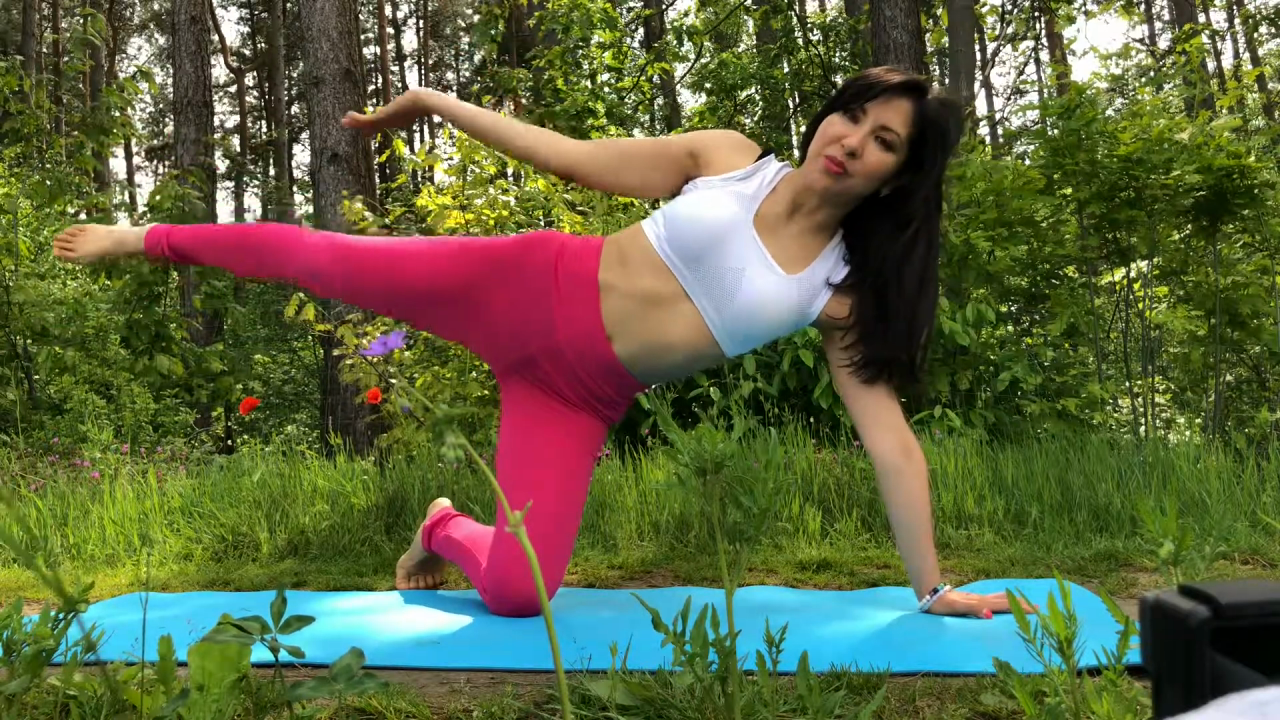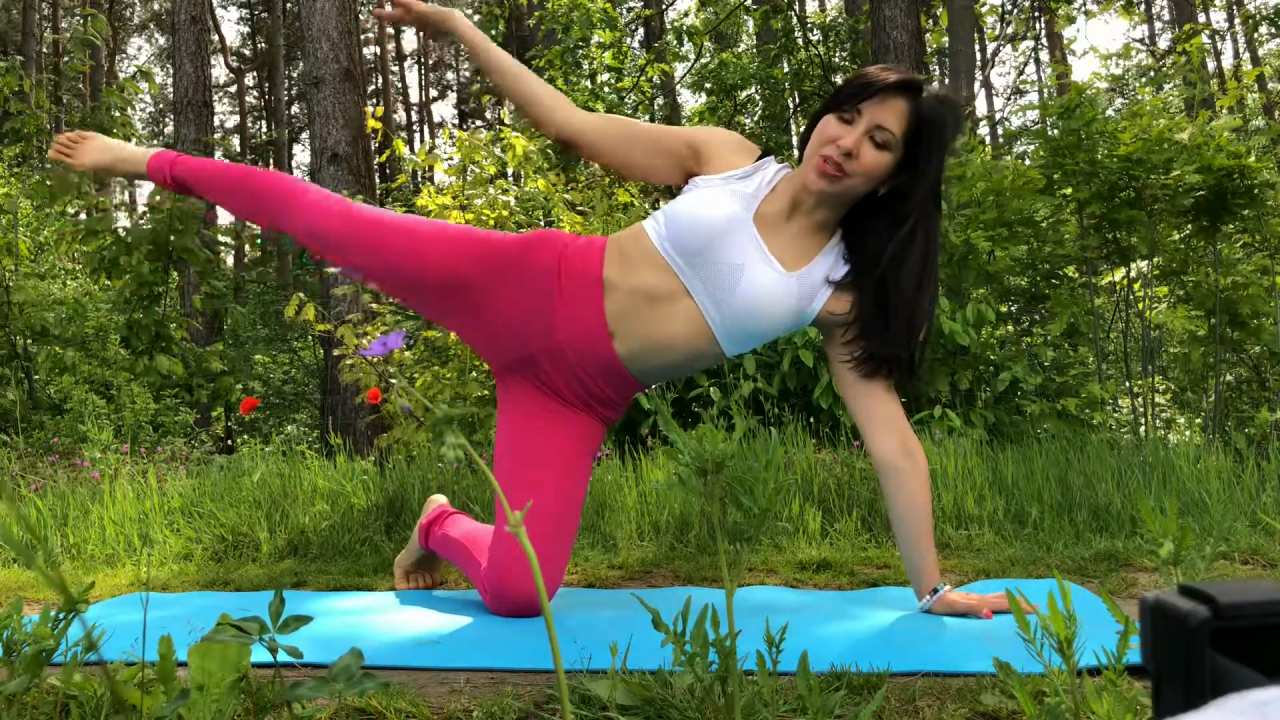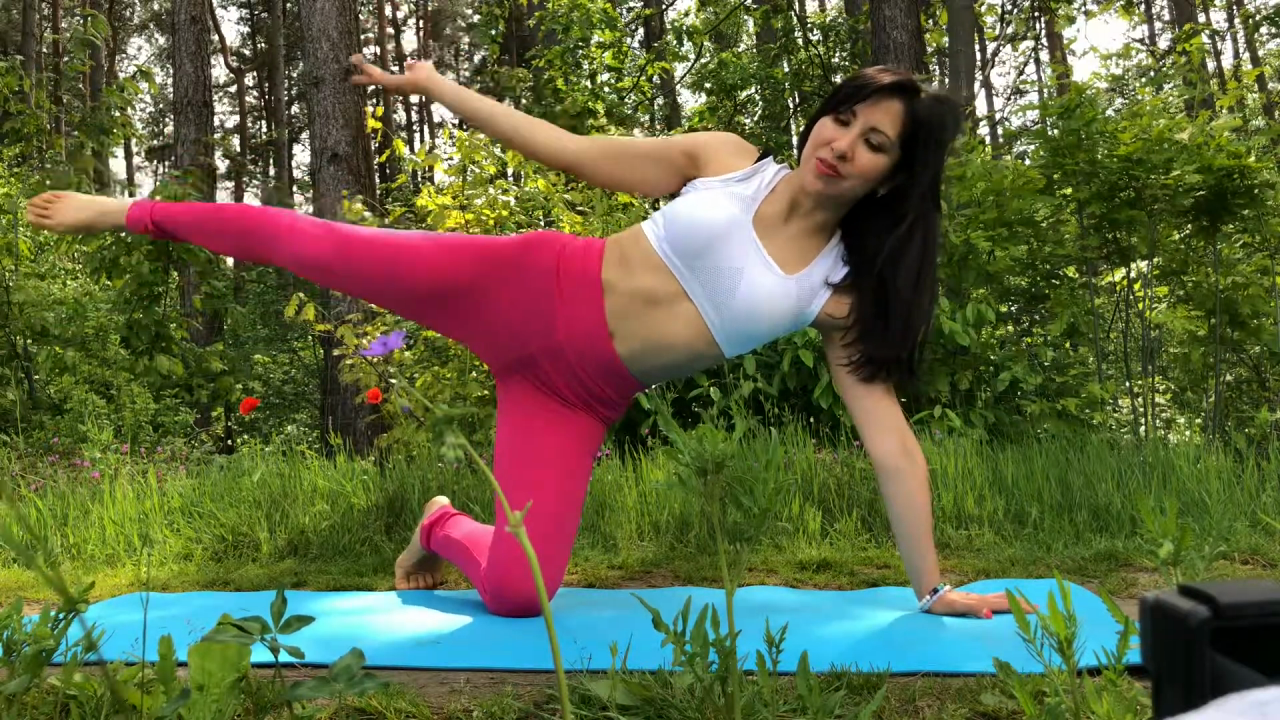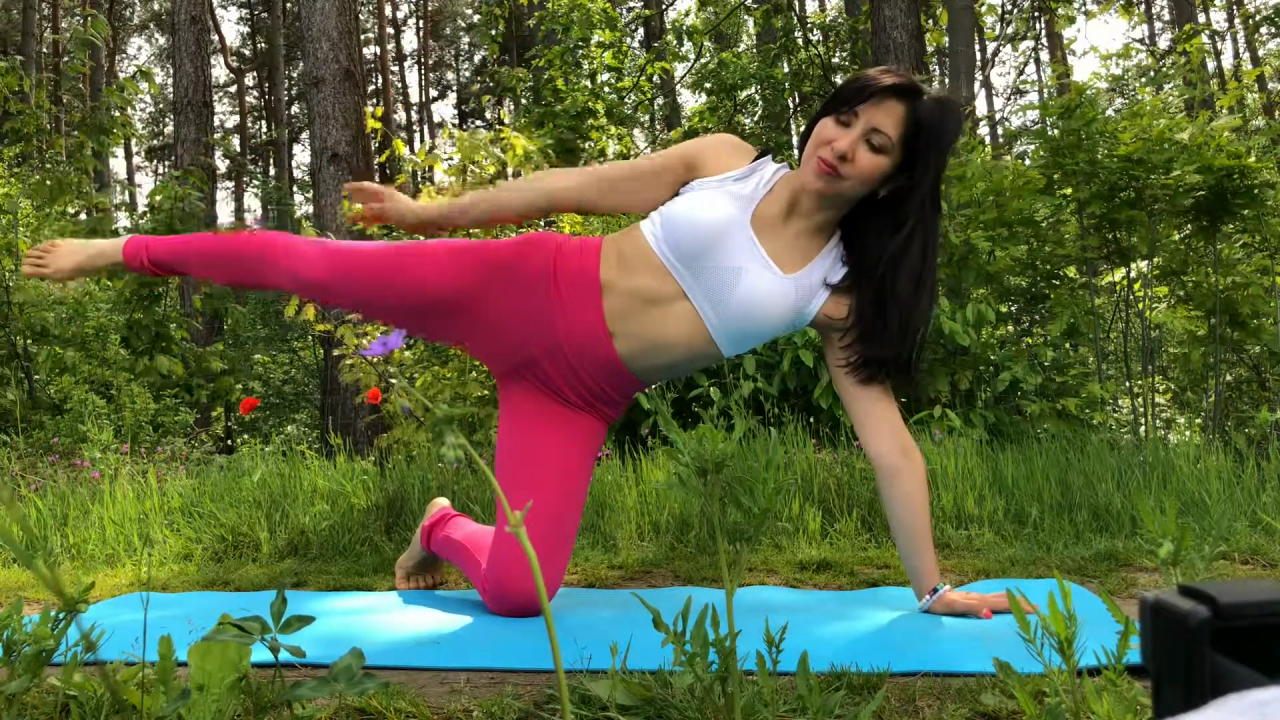
dt=0.3s
person 1, frame 1
left shoulder: (843, 297)
right shoulder: (728, 157)
left elbow: (890, 438)
right elbow: (571, 157)
left wrist: (933, 586)
right wrist: (440, 101)
left hip: (579, 398)
right hip: (533, 290)
left knee: (519, 593)
right knee: (325, 258)
left ankle: (447, 532)
right ankle: (147, 235)
person 1, frame 2
left shoulder: (844, 291)
right shoulder: (725, 156)
left elbow: (890, 434)
right elbow: (575, 127)
left wrist: (933, 584)
left hip: (575, 394)
right hip: (530, 286)
left knee: (517, 592)
right knee: (332, 224)
left ankle: (443, 529)
right ankle: (152, 162)
person 1, frame 3
left shoulder: (842, 297)
right shoulder: (726, 158)
left elbow: (890, 439)
right elbow: (570, 150)
left wrist: (933, 584)
right wrist: (439, 91)
left hip: (576, 397)
right hip: (530, 292)
left knee: (519, 594)
right knee: (318, 245)
left ankle: (445, 532)
right ankle: (128, 213)
person 1, frame 4
left shoulder: (842, 295)
right shoulder: (726, 159)
left elbow: (889, 438)
right elbow: (575, 185)
left wrist: (932, 586)
right wrist: (428, 211)
left hip: (579, 397)
right hip: (526, 292)
left knee: (518, 593)
right knee: (313, 264)
left ankle: (448, 532)
right ankle: (121, 251)
